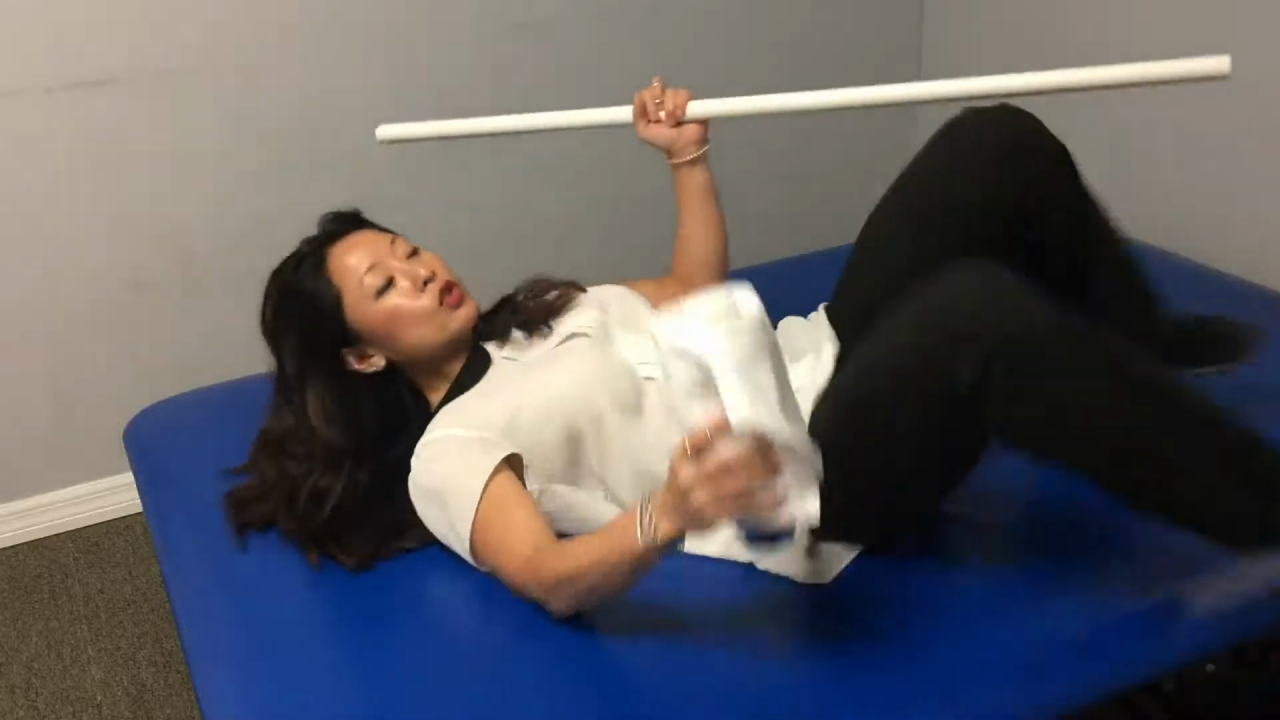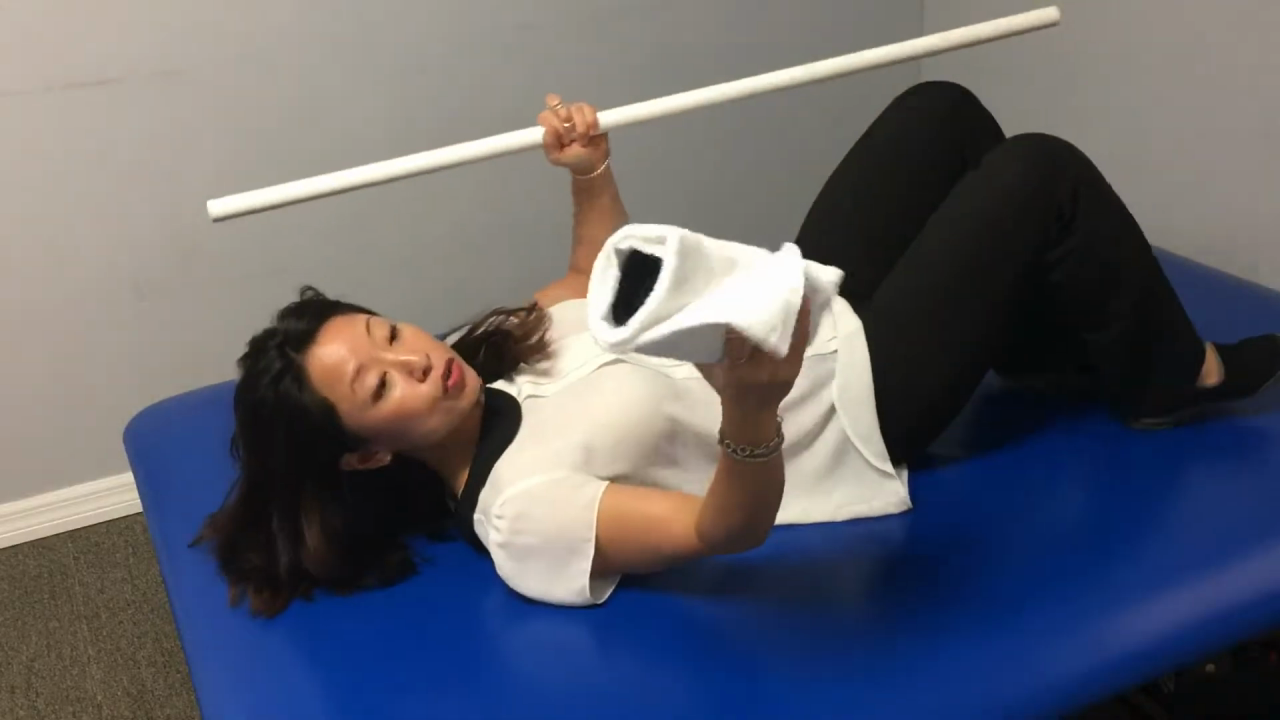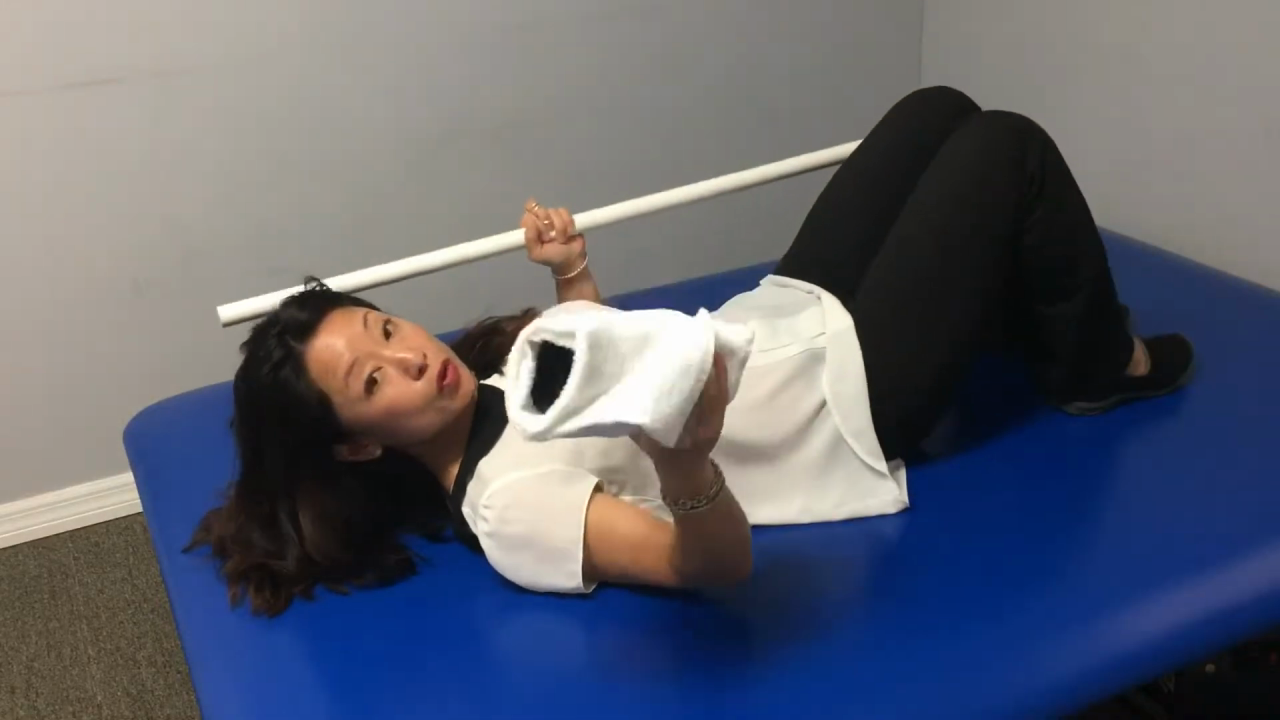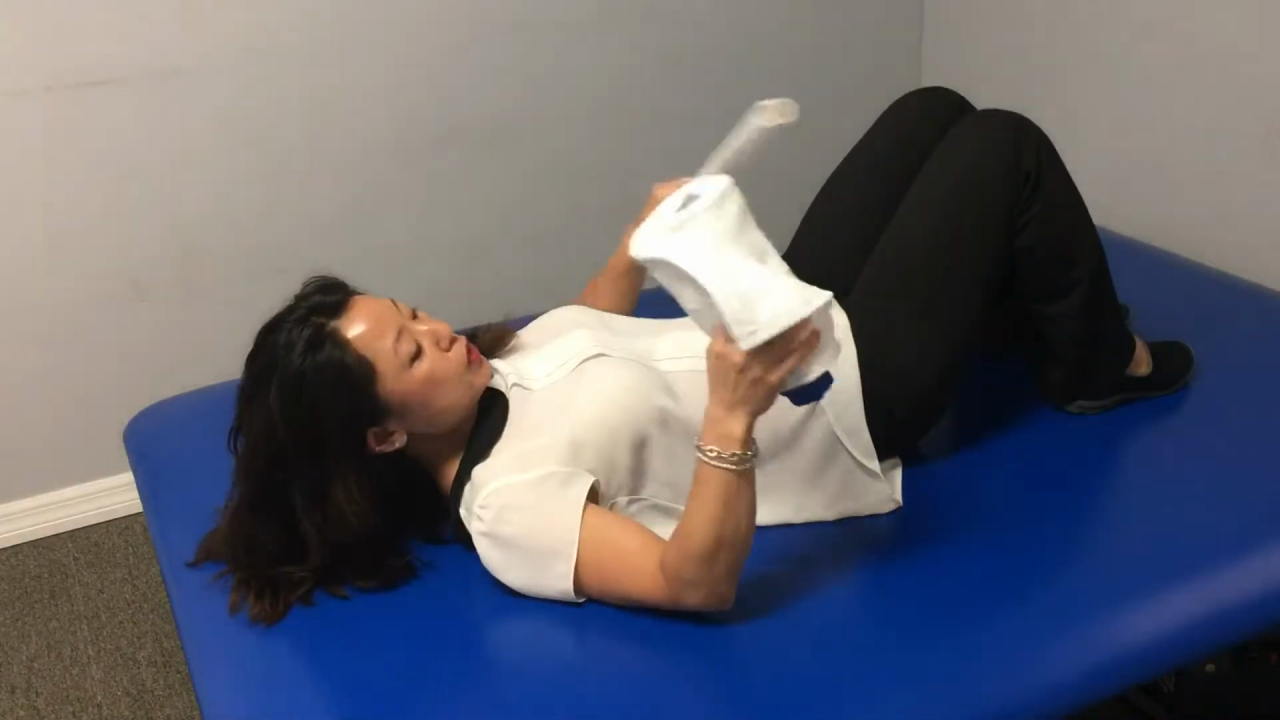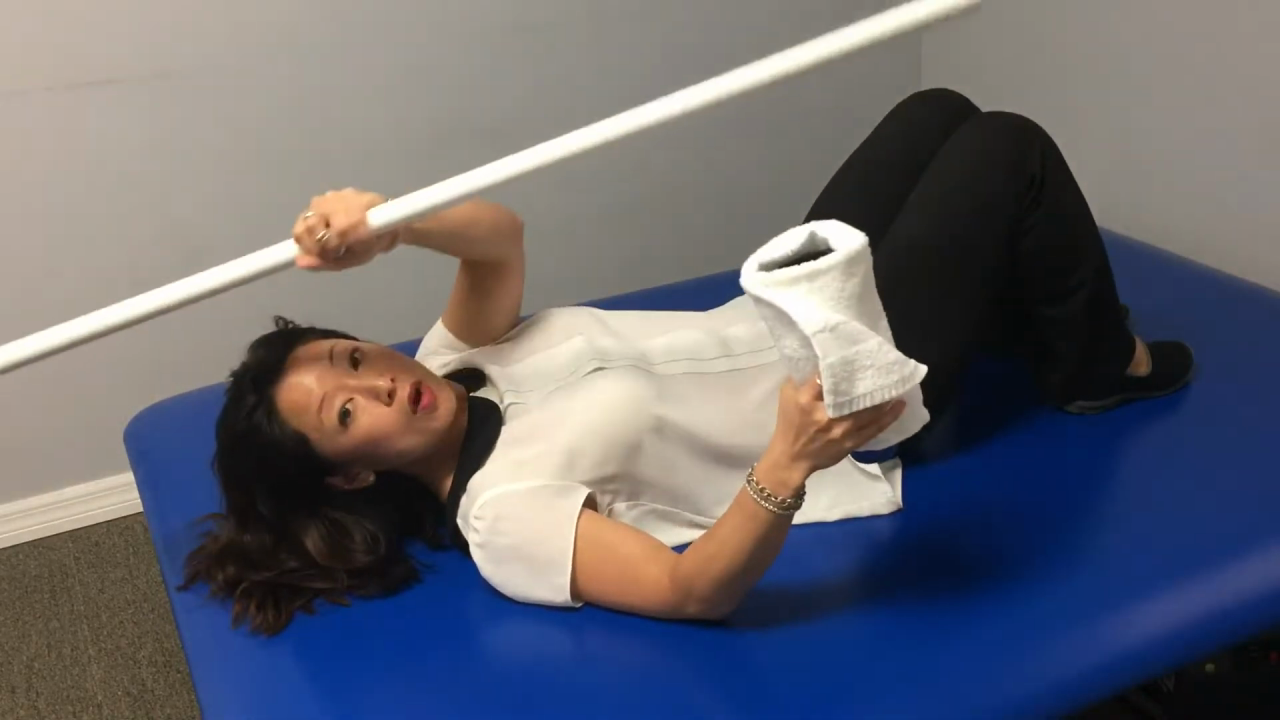
dt=1s
person 1, frame 1
left shoulder: (539, 313)
right shoulder: (448, 450)
left elbow: (697, 287)
right elbow: (547, 575)
left wrist: (687, 158)
right wrist: (670, 513)
left hip: (833, 350)
right hip: (826, 483)
left knee: (998, 143)
right knee: (976, 313)
left ankle: (1140, 342)
person 1, frame 2
left shoulder: (484, 354)
right shoulder: (519, 516)
left elbow: (595, 282)
right elbow: (728, 529)
left wrist: (591, 172)
right wrist: (751, 411)
left hip: (807, 320)
right hip: (859, 404)
left knee: (942, 112)
right knee: (1042, 173)
left ankle: (1052, 343)
right ankle: (1167, 376)
person 1, frame 3
left shoulder: (489, 368)
right shoulder: (507, 506)
right elbow: (715, 562)
left wrist: (573, 276)
right wrist: (683, 462)
left hip: (790, 314)
right hip: (859, 395)
left knee: (941, 113)
right knee: (1008, 148)
left ankle: (1038, 318)
right ankle: (1099, 366)
person 1, frame 4
left shoulder: (479, 376)
right shoulder: (503, 507)
right elbow: (698, 585)
left wrist: (638, 245)
right wrist: (731, 416)
left hip: (799, 320)
right hip: (855, 393)
left knee: (933, 111)
right knee: (1003, 144)
left ankle: (1036, 323)
right ankle: (1097, 365)
person 1, frame 5
left shoulder: (448, 366)
right shoulder: (499, 517)
left elbow: (500, 238)
right elbow: (693, 592)
left wrist: (382, 227)
right wrist: (788, 468)
right hip: (858, 391)
left knee: (941, 114)
right knee: (1010, 152)
left ankle: (1037, 325)
right ankle: (1098, 367)
